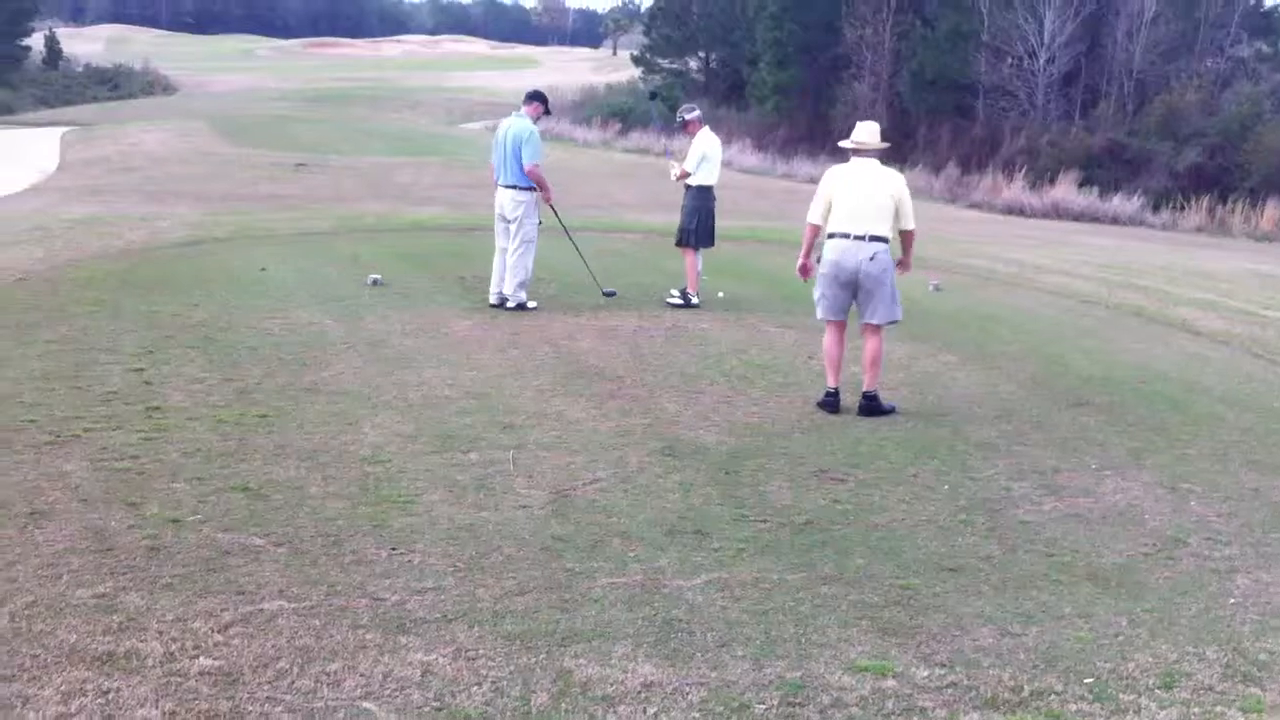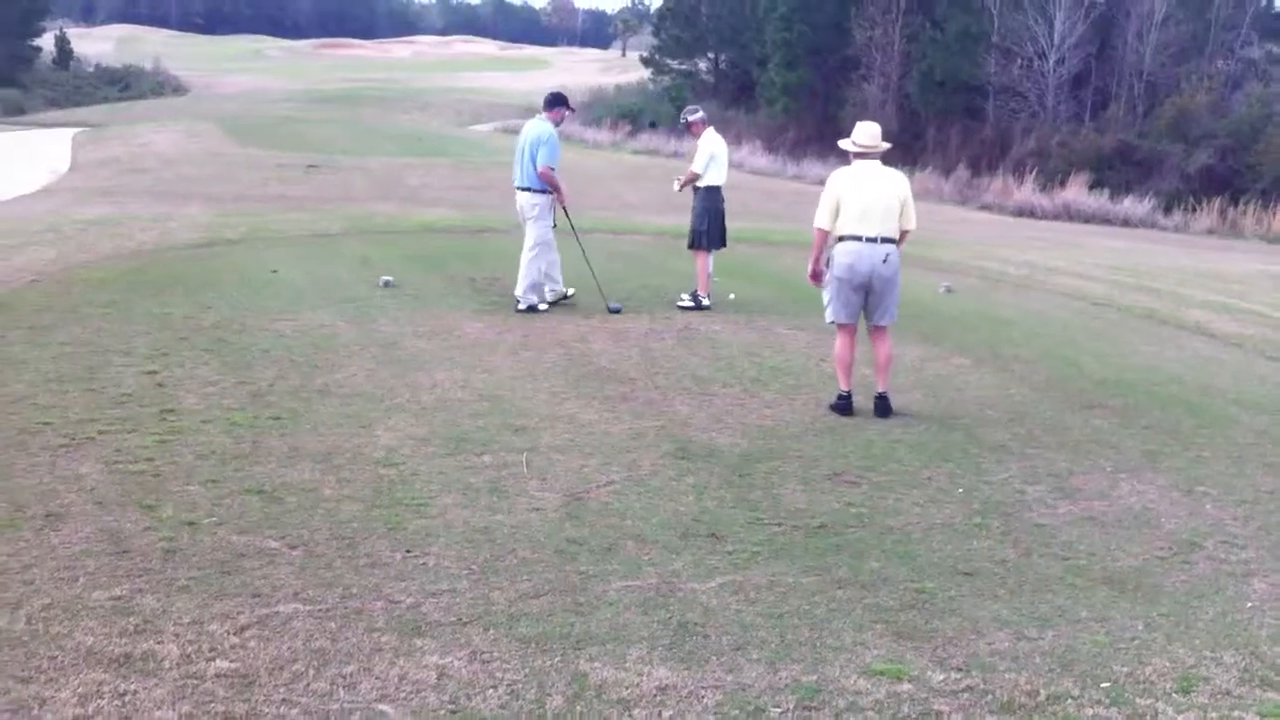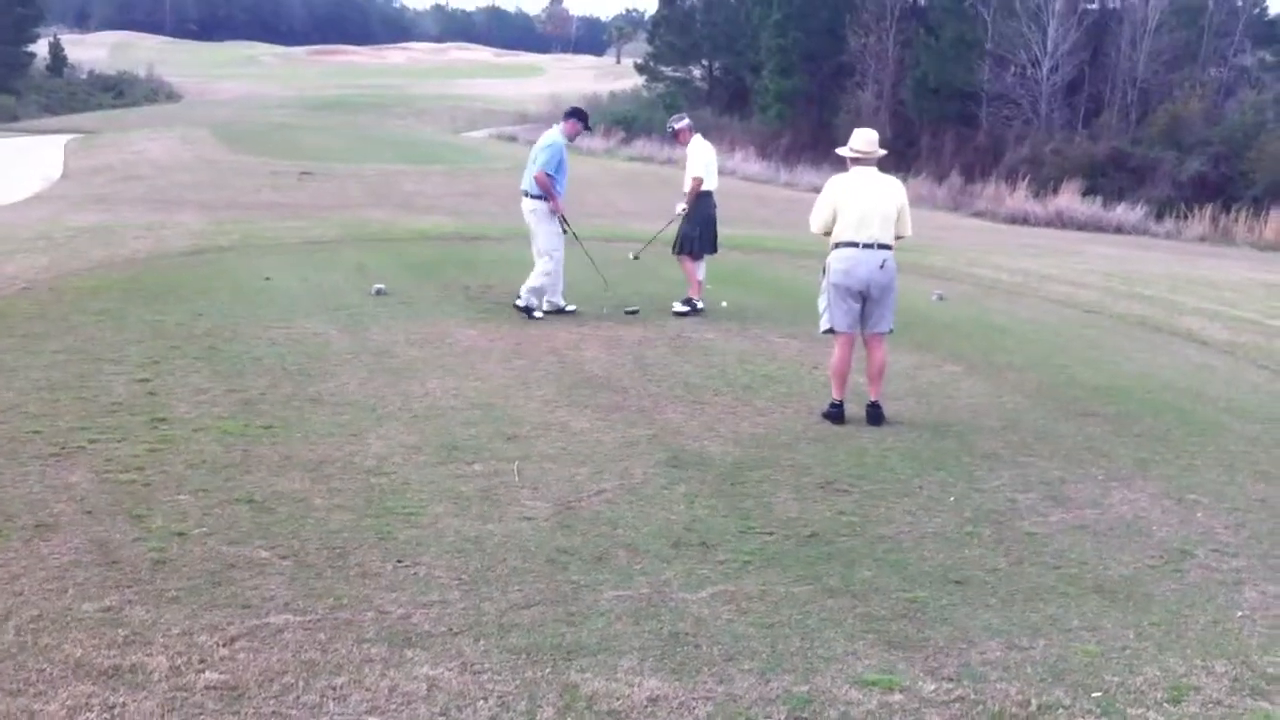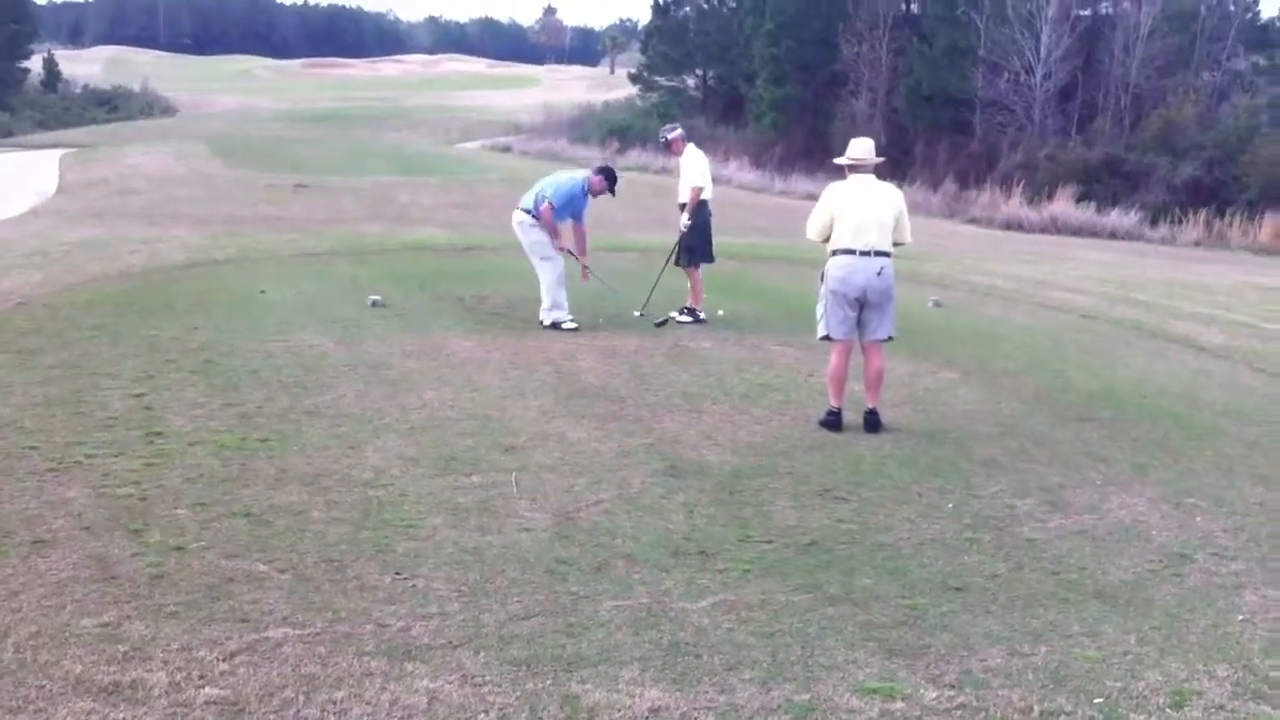
dt=0.4s
person 1, frame 1
left shoulder: (835, 173)
right shoulder: (893, 178)
left elbow: (815, 220)
right elbow: (907, 226)
left wrist: (805, 256)
right wrist: (906, 255)
left hip: (838, 251)
right hip: (875, 254)
left knee: (834, 326)
right knee: (872, 330)
left ankle: (831, 393)
right ankle: (869, 397)
person 1, frame 2
left shoulder: (841, 176)
right shoulder: (898, 179)
left elbow: (823, 225)
right elbow: (906, 227)
left wrist: (815, 261)
left hip: (849, 254)
right hip: (885, 256)
left knee: (846, 330)
right knee: (880, 331)
left ankle: (844, 397)
right ankle: (882, 397)
person 1, frame 3
left shoulder: (838, 183)
right shoulder: (895, 185)
left elbow: (819, 226)
right elbow: (902, 232)
left hip: (846, 261)
right hip: (882, 263)
left knee: (844, 338)
right knee: (876, 339)
left ankle: (837, 405)
right ankle: (874, 405)
person 1, frame 4
left shoulder: (836, 190)
right shoulder: (893, 193)
left elbow: (815, 234)
right elbow: (901, 238)
left hip: (843, 268)
right hip: (880, 270)
left knee: (840, 345)
right knee: (873, 346)
left ankle: (834, 412)
right ankle: (872, 413)
person 2, frame 1
left shoulder: (503, 125)
right shoulder: (529, 130)
left elbow: (494, 164)
right elbow: (531, 169)
right wrist: (546, 189)
left hip: (502, 193)
right hip: (522, 196)
left knee: (503, 247)
right knee: (521, 249)
left ankle: (497, 295)
right ankle: (515, 298)
person 2, frame 2
left shoulder: (528, 126)
right shoulder: (548, 133)
right elbow: (544, 171)
right wrist: (560, 192)
left hip: (522, 193)
right hip: (538, 198)
left knee: (546, 247)
right knee: (536, 250)
left ankle: (554, 291)
right ankle: (526, 300)
person 2, frame 3
left shoulder: (554, 139)
right shoulder: (555, 142)
right elbow: (539, 175)
left wrist: (554, 201)
right wrist: (555, 200)
left hip: (539, 203)
right hip: (540, 204)
left knee: (552, 254)
right knee: (552, 255)
left ankle: (553, 302)
right ankle: (526, 299)
person 2, frame 4
left shoulder: (582, 192)
right shoulder: (571, 182)
left elbow: (579, 227)
right elbow: (545, 209)
left wrist: (583, 259)
right wrist: (557, 239)
left hip: (536, 221)
right hip: (528, 219)
left knee: (554, 267)
right knee: (552, 265)
left ankle: (549, 313)
right ankle: (554, 317)
person 3, frame 1
left shoulder: (701, 141)
right shoulder: (711, 138)
left elbow: (686, 173)
left wrist: (676, 174)
right wrist: (680, 168)
left hip: (697, 195)
right hip: (703, 194)
left knee: (688, 245)
right knee: (694, 246)
left ankle: (691, 295)
right ankle: (691, 288)
person 3, frame 2
left shoulder: (707, 141)
right shoulder: (715, 139)
left elbow: (695, 173)
left wrist: (681, 184)
right wrist: (686, 179)
left hip: (706, 196)
right hip: (712, 195)
left knee: (700, 248)
right knee: (705, 248)
left ankle: (702, 297)
right ankle: (702, 291)
person 3, frame 3
left shoulder: (696, 148)
right shoulder: (702, 145)
left elbow: (697, 179)
left wrist: (685, 203)
left hip: (699, 203)
right hip: (703, 202)
left knee: (685, 252)
right knee: (697, 254)
left ankle: (695, 299)
right ankle: (694, 297)
person 3, frame 4
left shoulder: (691, 157)
right shoulder: (691, 155)
left elbow: (697, 189)
left wrist: (686, 214)
left hip: (695, 213)
right hip: (694, 213)
left knee: (690, 264)
right knee: (691, 264)
left ankle: (698, 310)
right ankle: (691, 306)
